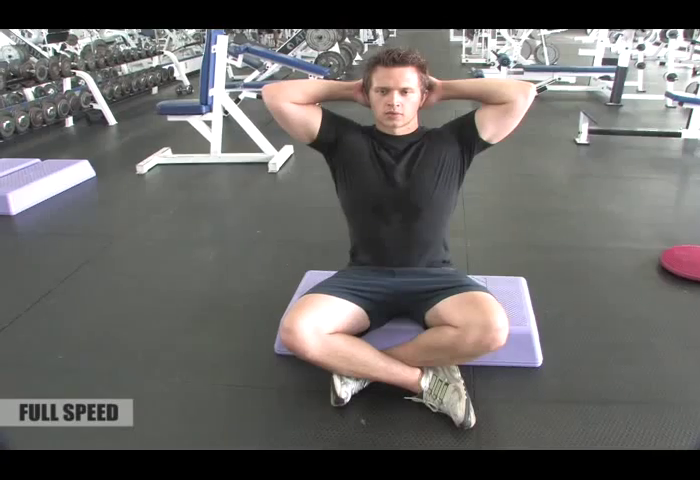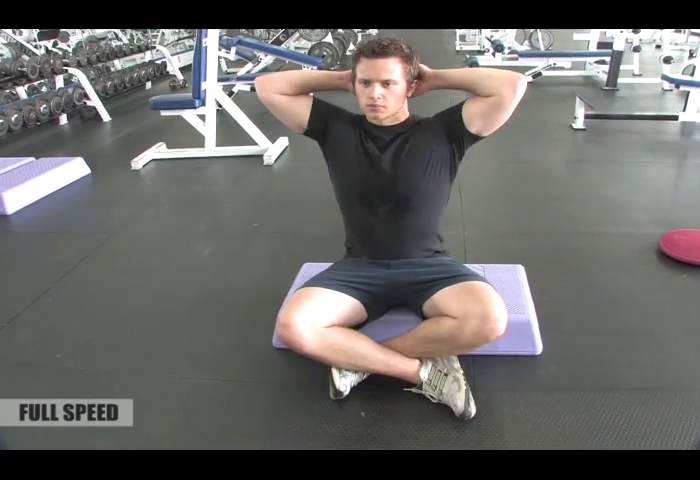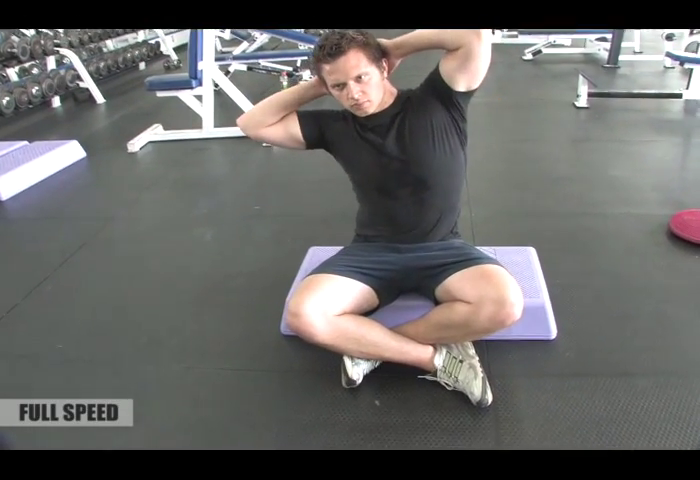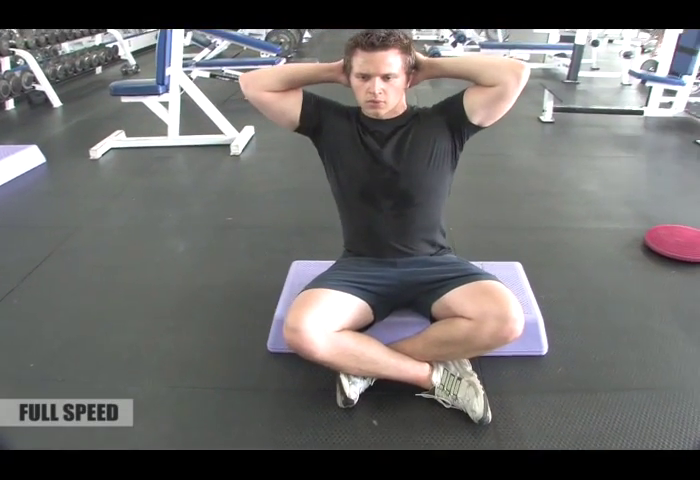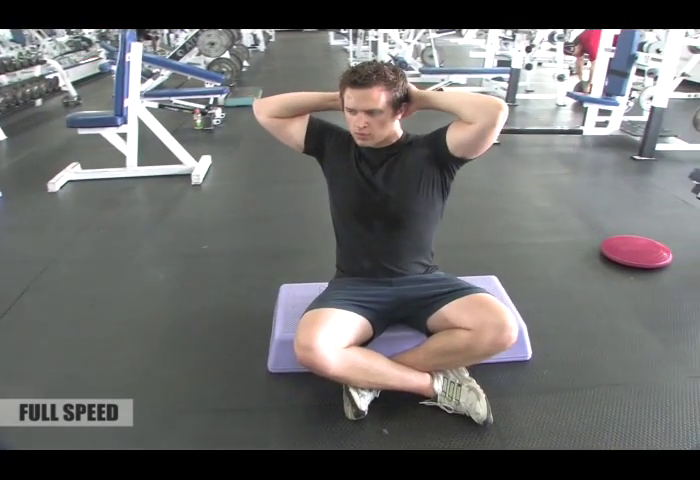
dt=1s
person 1, frame 1
left shoulder: (452, 142)
right shoulder: (345, 139)
left elbow: (522, 94)
right elbow: (275, 95)
left wrist: (445, 88)
right wrist: (346, 89)
left hip: (433, 277)
right hip: (363, 277)
left knee: (491, 329)
right knee: (297, 332)
left ankle: (360, 365)
right ankle: (424, 380)
person 1, frame 2
left shoulder: (442, 133)
right shoulder: (336, 128)
left elbow: (512, 87)
right elbow: (267, 86)
left wrist: (436, 77)
right wrist: (338, 79)
left hip: (428, 265)
right hip: (360, 268)
left knee: (489, 319)
right knee: (292, 326)
left ankle: (356, 358)
right ankle: (423, 370)
person 1, frame 3
left shoulder: (437, 101)
right shoulder: (333, 127)
left elbow: (476, 34)
right elbow: (251, 124)
left wrist: (398, 46)
right wrist: (313, 88)
left hip: (441, 249)
right hip: (372, 251)
left knee: (504, 304)
right knee: (303, 315)
left ankle: (368, 345)
right ankle: (437, 358)
person 1, frame 4
left shoulder: (443, 123)
right shoulder: (330, 122)
left elbow: (514, 75)
right elbow: (253, 85)
left wrist: (432, 66)
right wrist: (330, 70)
left hip: (433, 264)
right hip: (361, 267)
left knee: (505, 320)
right knee: (301, 331)
left ankle: (363, 361)
right ankle: (434, 375)
person 1, frame 5
left shoulder: (433, 152)
right shoulder: (333, 145)
left elbow: (494, 113)
right elbow: (265, 110)
left wrist: (424, 97)
right wrist: (333, 100)
left hip: (422, 282)
right hip: (356, 285)
left knee: (501, 329)
right knee: (312, 349)
left ankle: (368, 374)
right ankle: (435, 384)
